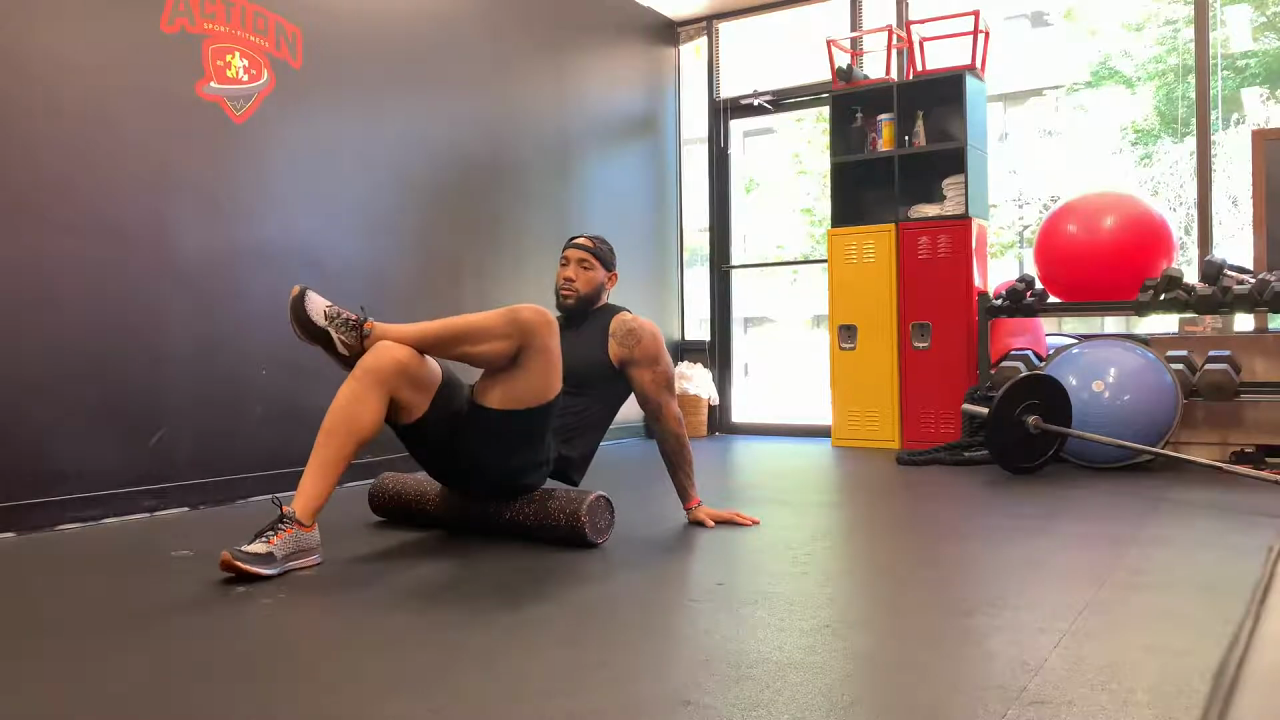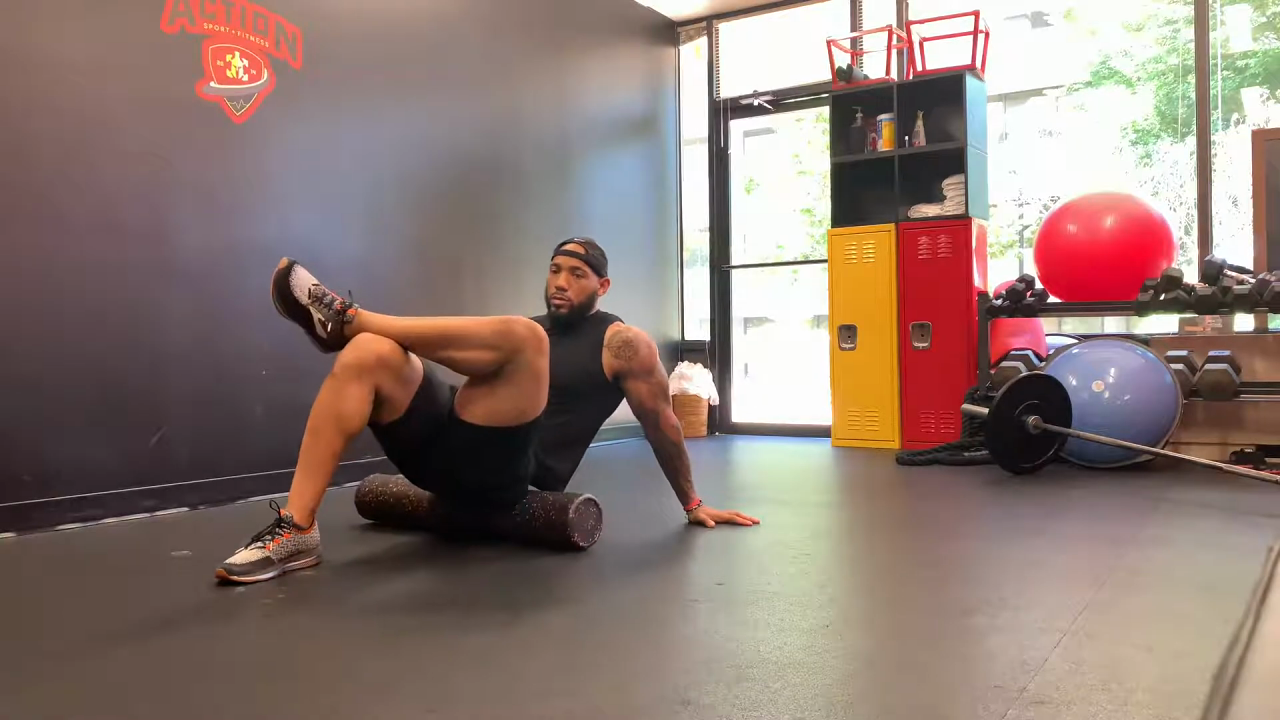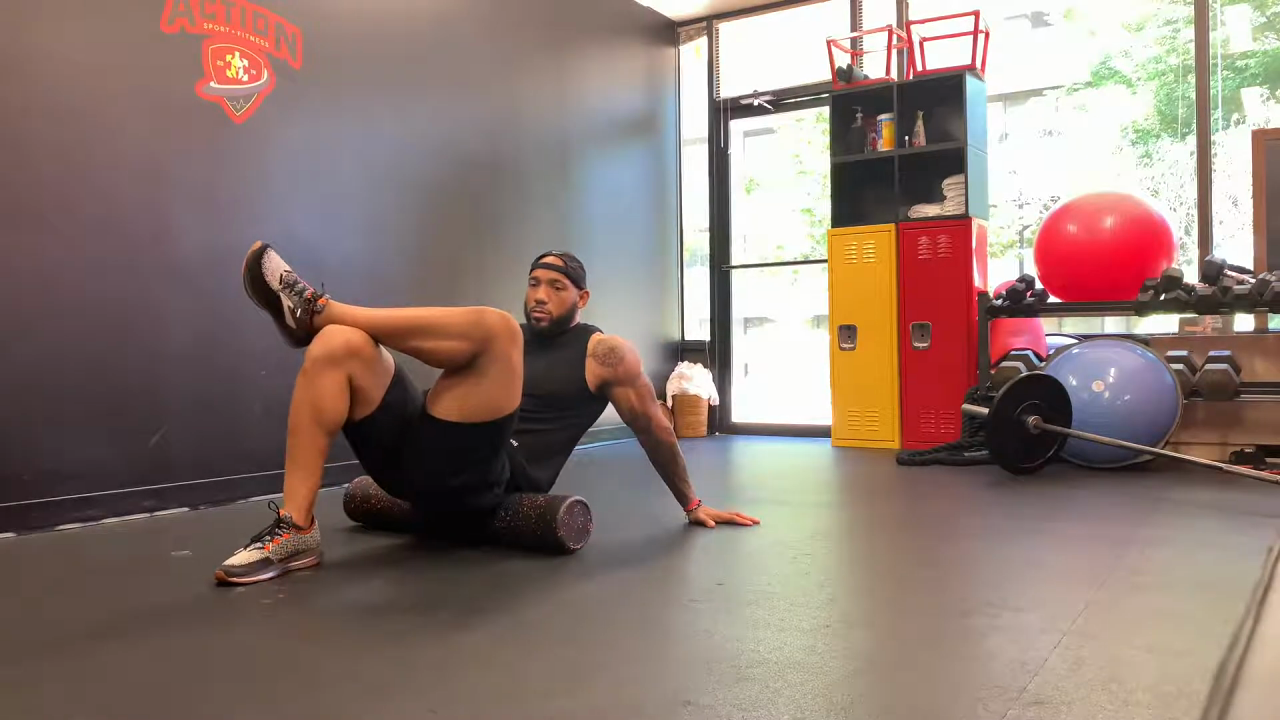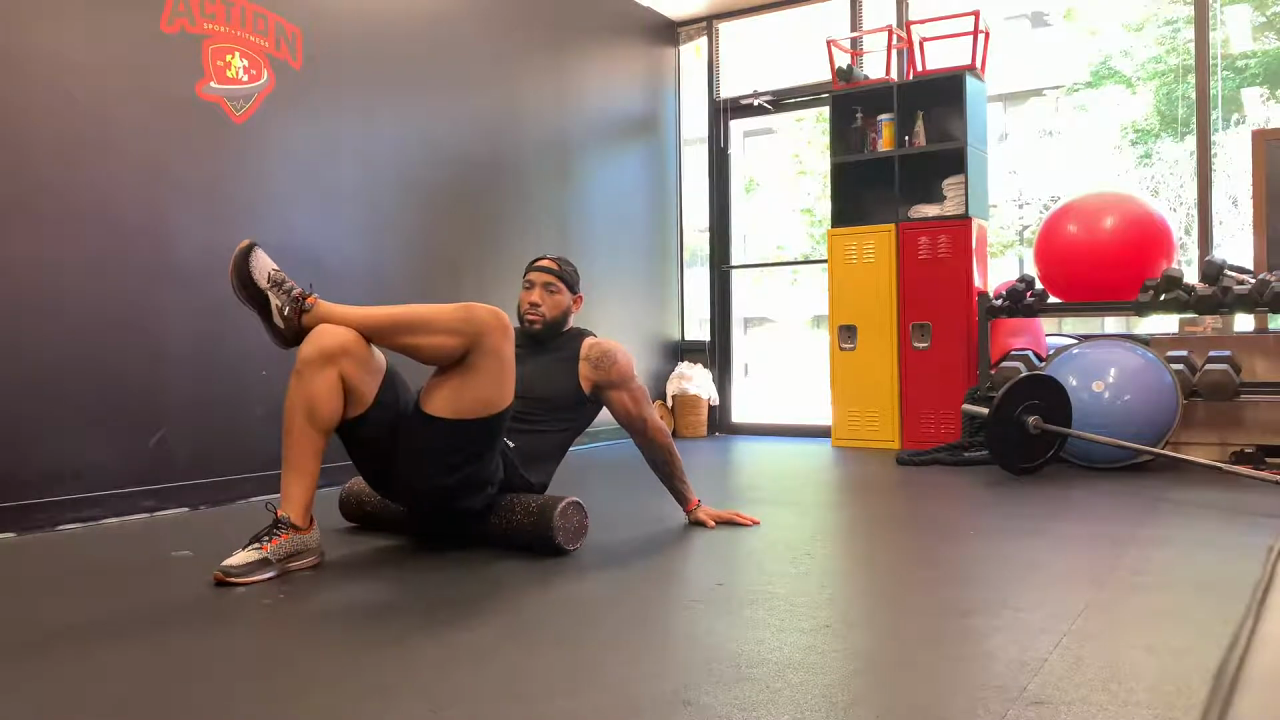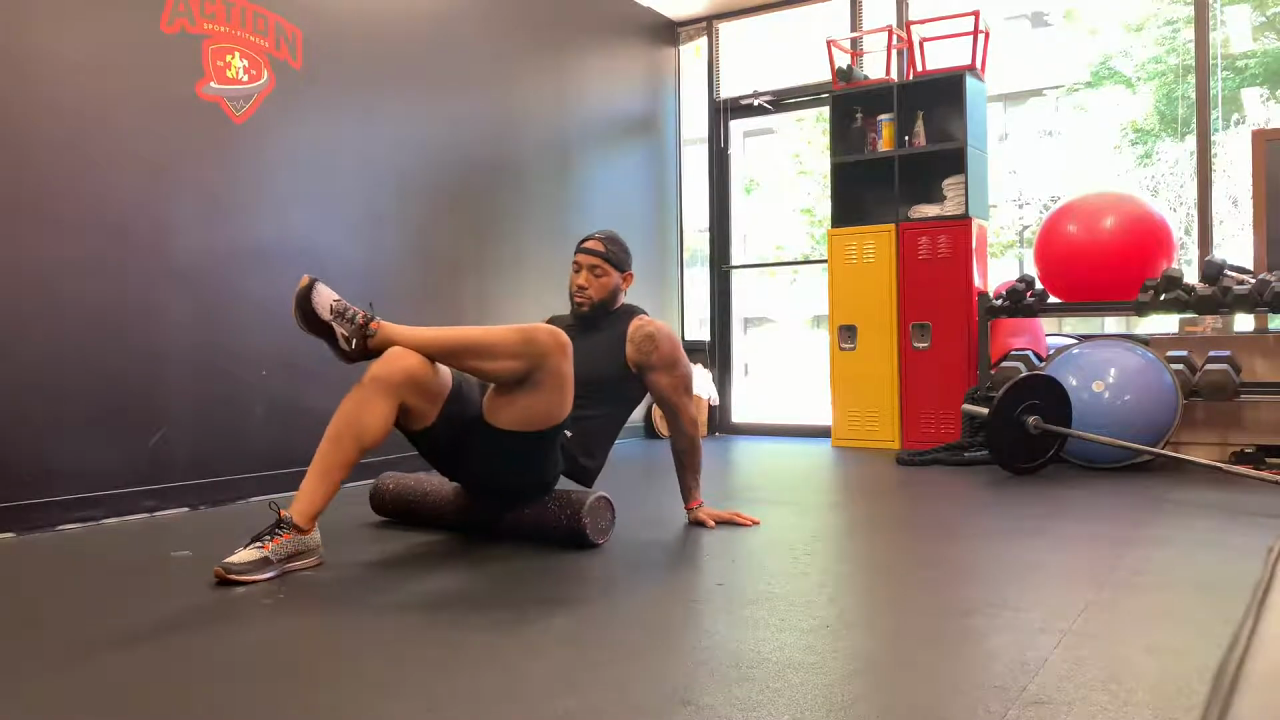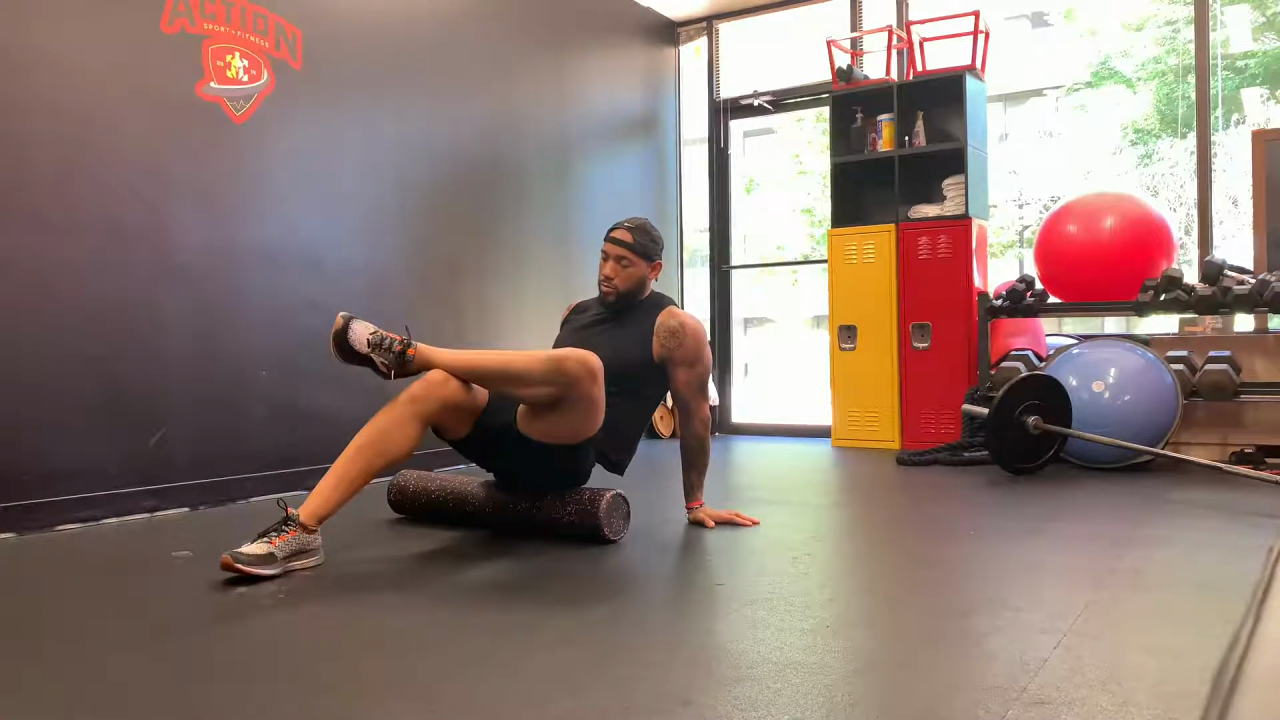
dt=0.7s
person 1, frame 1
left shoulder: (630, 333)
right shoulder: (550, 332)
left elbow: (666, 416)
left wrist: (691, 503)
left hip: (518, 460)
right hip: (470, 447)
left knee: (530, 321)
right knee: (387, 362)
left ankle: (363, 333)
right ankle: (298, 527)
person 1, frame 2
left shoulder: (622, 343)
right shoulder: (532, 330)
left elbow: (661, 424)
left wrist: (692, 504)
left hip: (499, 468)
right hip: (446, 444)
left knee: (521, 336)
right knee: (367, 355)
left ankle: (348, 318)
right ankle: (296, 529)
person 1, frame 3
left shoulder: (605, 353)
right shoulder: (513, 343)
left elbow: (654, 428)
left wrist: (692, 504)
left hip: (475, 476)
right hip: (422, 454)
left knee: (492, 327)
right knee: (338, 347)
left ankle: (315, 309)
right ankle: (295, 529)
person 1, frame 4
left shoulder: (596, 357)
right shoulder: (505, 345)
left elbow: (649, 429)
left wrist: (690, 504)
left hip: (467, 474)
right hip: (413, 454)
left knee: (486, 322)
right knee: (329, 346)
left ankle: (303, 310)
right ankle: (294, 530)
person 1, frame 5
left shoulder: (645, 336)
right shoulder: (557, 323)
left elbow: (683, 415)
left wrist: (693, 502)
left hip: (530, 461)
right hip: (480, 442)
left knee: (548, 344)
right knee: (399, 368)
left ankle: (372, 330)
right ankle: (296, 530)
person 1, frame 6
left shoulder: (674, 328)
right shoulder: (578, 312)
left elbow: (695, 414)
left wrist: (695, 503)
left hip: (564, 457)
right hip: (515, 431)
left knee: (581, 365)
right knee: (435, 390)
left ankle: (411, 352)
right ankle: (302, 529)
